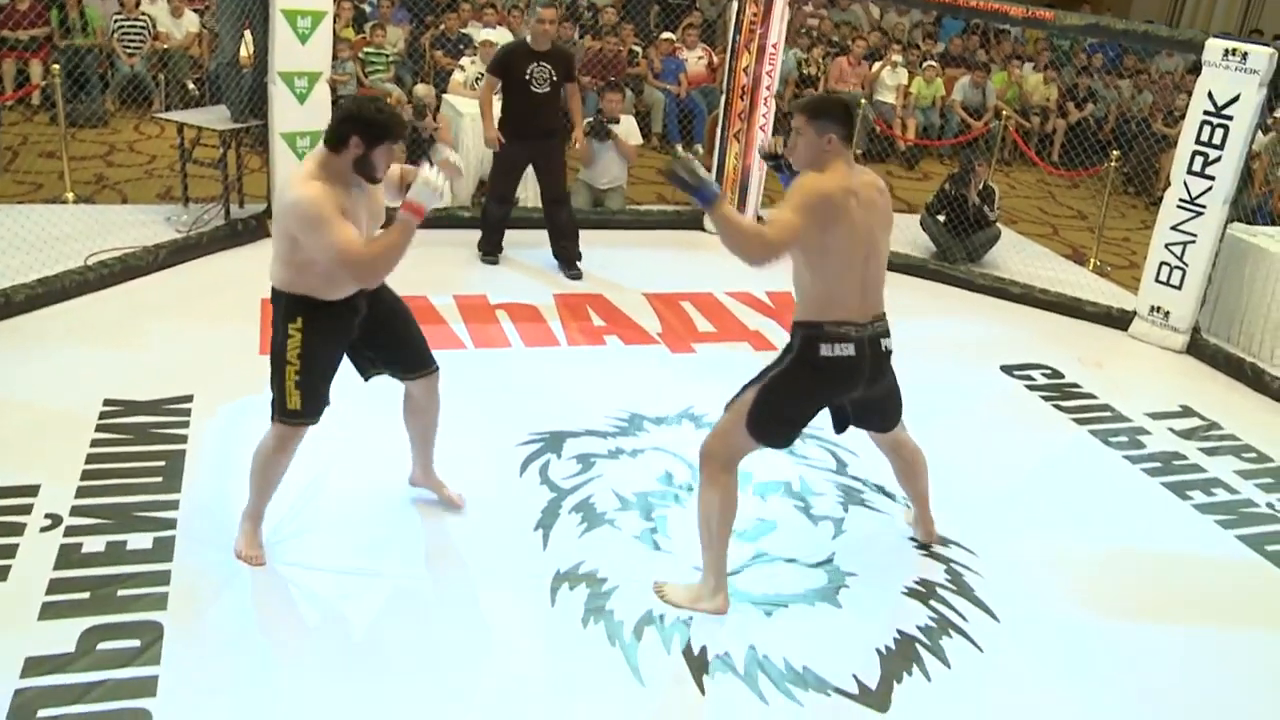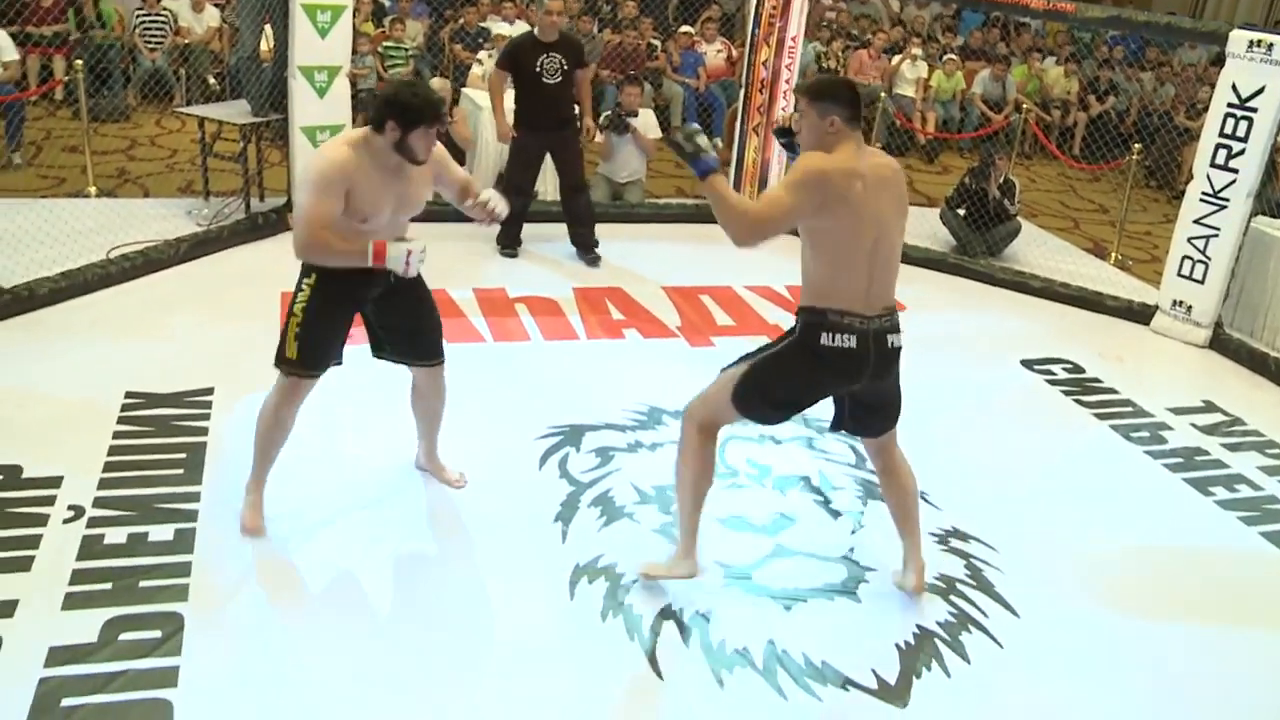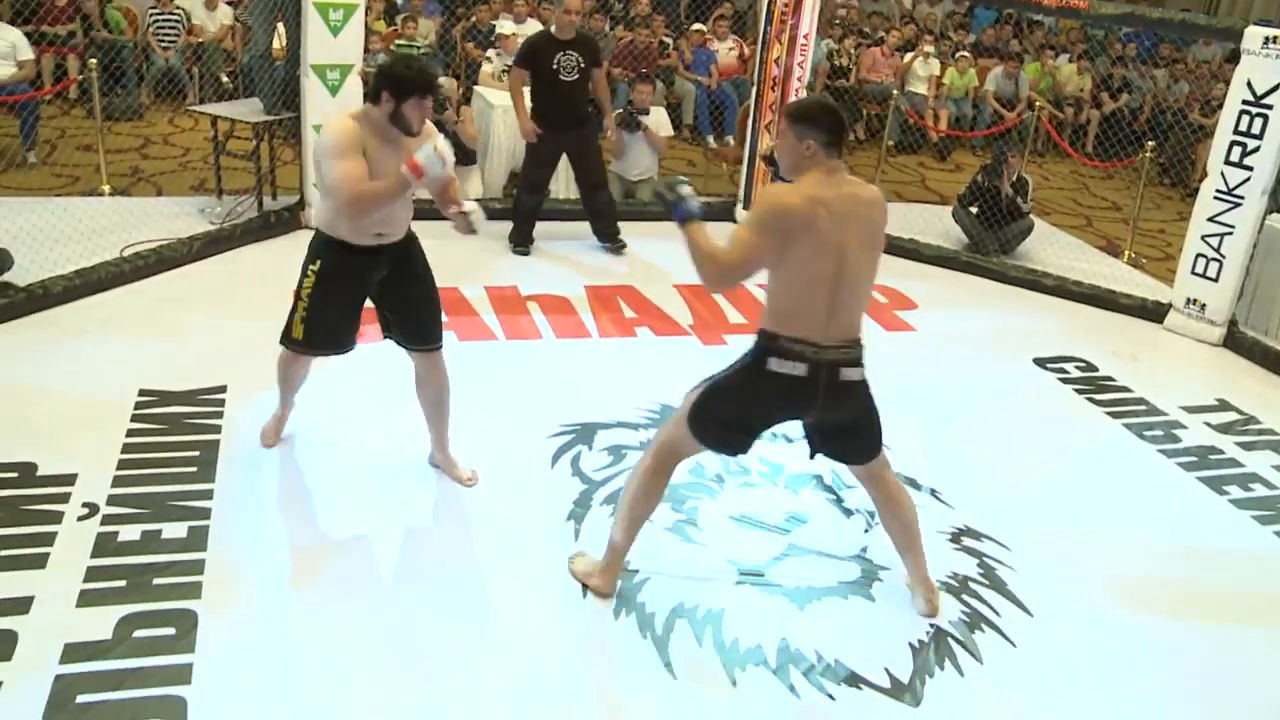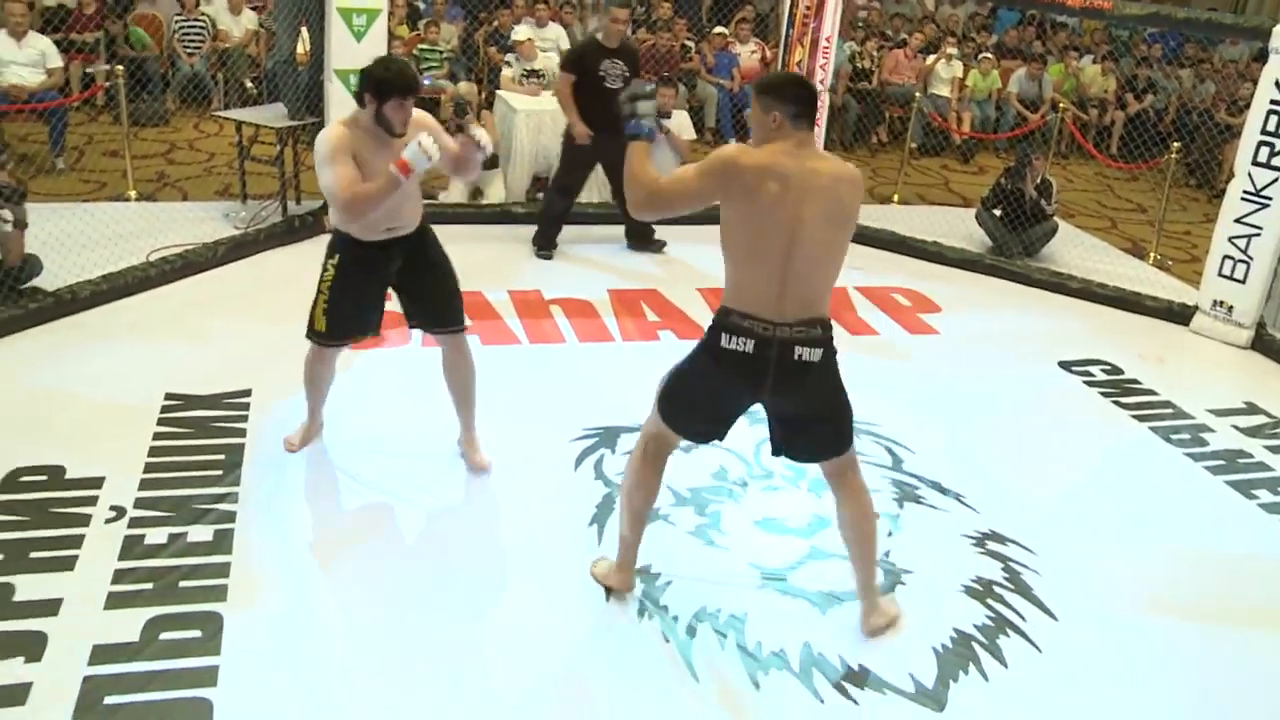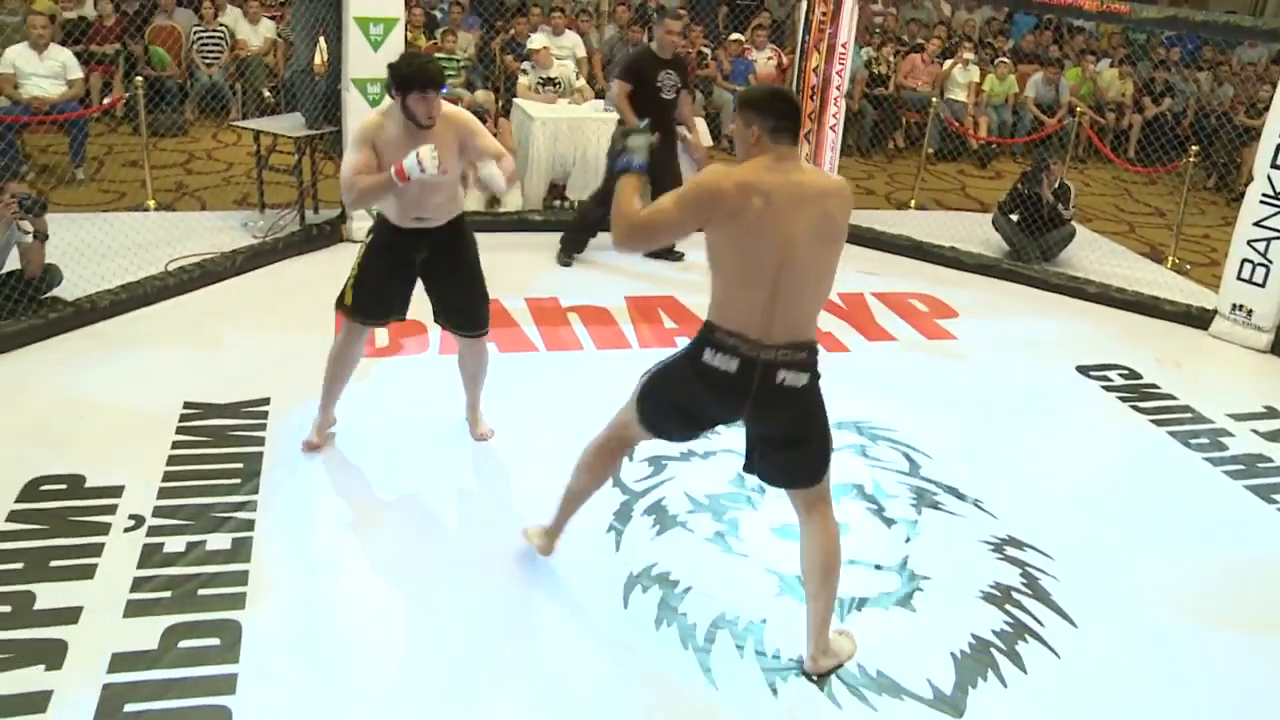
dt=0.2s
person 1, frame 1
left shoulder: (820, 190)
right shoulder: (872, 184)
left elbow: (759, 250)
left wrist: (705, 194)
right wrist: (789, 175)
left hip: (819, 351)
right hip: (874, 346)
left knee: (716, 452)
right knee: (892, 435)
left ankle: (710, 585)
right ankle: (926, 526)
person 1, frame 2
left shoulder: (817, 171)
right shoulder: (890, 169)
left elbow: (746, 230)
left wrist: (705, 166)
right wrist: (798, 148)
left hip: (820, 341)
right hip: (879, 343)
left knee: (700, 417)
right knee: (883, 449)
left ankle: (684, 554)
right ankle: (913, 570)
person 1, frame 3
left shoulder: (783, 202)
right shoulder: (872, 203)
left elbow: (719, 274)
left wrist: (688, 214)
left hip: (773, 370)
right hip: (843, 370)
left knee: (662, 449)
right knee: (878, 475)
left ankle: (607, 569)
right ankle: (923, 589)
person 1, frame 4
left shoulder: (741, 165)
right shoulder: (849, 181)
left elbow: (645, 203)
left wrist: (639, 132)
left hip: (735, 345)
right hip: (809, 356)
left knee: (652, 440)
right knee: (846, 477)
left ankle: (620, 567)
right ankle: (871, 606)
person 1, frame 5
left shoulder: (719, 184)
right shoulder: (836, 194)
left elbow: (630, 235)
left wrist: (628, 169)
left hip: (714, 363)
right hip: (790, 376)
left knee: (617, 433)
right knee: (815, 508)
left ankle: (550, 532)
right ankle: (821, 646)
person 2, frame 1
left shoulder: (367, 165)
right shoulder: (308, 198)
left elbow: (398, 182)
right elbow: (367, 271)
left wrist: (422, 180)
right wrist: (416, 207)
left hip: (364, 291)
right hip: (308, 309)
left knee: (424, 377)
right knee: (291, 427)
left ankle: (424, 471)
right ankle: (250, 522)
person 2, frame 2
left shoulder: (428, 155)
right shoulder: (335, 162)
left elbow: (463, 189)
right elbow: (306, 243)
left wrist: (485, 201)
right wrist: (380, 252)
left hip: (393, 272)
right hip: (332, 275)
left knee: (431, 368)
right knee: (293, 381)
left ankle: (429, 455)
right ankle: (255, 486)
person 2, frame 3
left shoulder: (420, 131)
right shoulder: (341, 135)
left elbow: (443, 186)
right elbow: (356, 206)
left wrist: (459, 209)
right wrist: (417, 167)
left hip: (399, 250)
right hip: (338, 253)
left knee: (430, 354)
right knee: (299, 351)
left ankle: (441, 450)
right ankle: (283, 412)
person 2, frame 4
left shoulder: (420, 125)
right shoulder: (335, 141)
left elbow: (463, 171)
right elbow: (351, 208)
left wrist: (473, 151)
right wrist: (402, 166)
left hip: (415, 241)
right hip: (356, 249)
left knee: (454, 336)
right knee: (325, 345)
left ankle: (469, 434)
right ankle: (312, 422)
person 2, frame 5
left shoulder: (459, 121)
right shoulder: (372, 129)
left elbow: (504, 161)
right elbow: (352, 197)
left wrist: (499, 175)
right wrist: (402, 172)
left hip: (449, 235)
right hip: (392, 235)
left knee: (472, 334)
right knee: (354, 325)
left ankle: (473, 409)
right ankle: (326, 417)
person 3, frame 1
left shoulder: (564, 57)
right shoulder: (510, 53)
left elbow: (572, 93)
right elbow: (488, 87)
left wrist: (578, 127)
right wrist: (489, 125)
left hip: (551, 138)
right hip: (512, 137)
left knee: (557, 197)
right knee: (500, 193)
left ankle: (568, 258)
right ankle: (489, 246)
person 3, frame 2
left shoulder: (573, 45)
right shoulder: (518, 46)
left elbow: (582, 80)
right elbow: (497, 81)
left wrist: (587, 115)
right wrist: (501, 120)
left hip: (565, 127)
right hip: (528, 129)
left knee: (576, 185)
right knee: (518, 185)
left ankle: (585, 244)
right ankle: (508, 239)
person 3, frame 3
left shoulder: (588, 44)
right shoulder: (536, 44)
left elbow: (598, 78)
right elbow: (516, 80)
left wrist: (608, 113)
right wrist: (524, 118)
left hip: (582, 125)
right hip: (545, 128)
left knee: (596, 180)
right knee: (533, 183)
left ankle: (607, 233)
right ankle: (520, 237)
person 3, frame 4
left shoulder: (631, 52)
right shoulder: (583, 51)
right elbow: (561, 85)
right wrist: (575, 121)
left hip: (619, 131)
right hip: (586, 132)
right knee: (566, 185)
left ankle: (640, 236)
right ankle: (544, 241)
person 3, frame 5
left shoulder: (682, 64)
right shoulder: (638, 60)
left elbow: (683, 100)
right elbow: (617, 94)
left wrist: (693, 133)
right wrist: (636, 128)
left hip: (663, 140)
left knee: (669, 192)
right knee: (609, 194)
left ankle: (659, 244)
right ankle: (572, 243)
